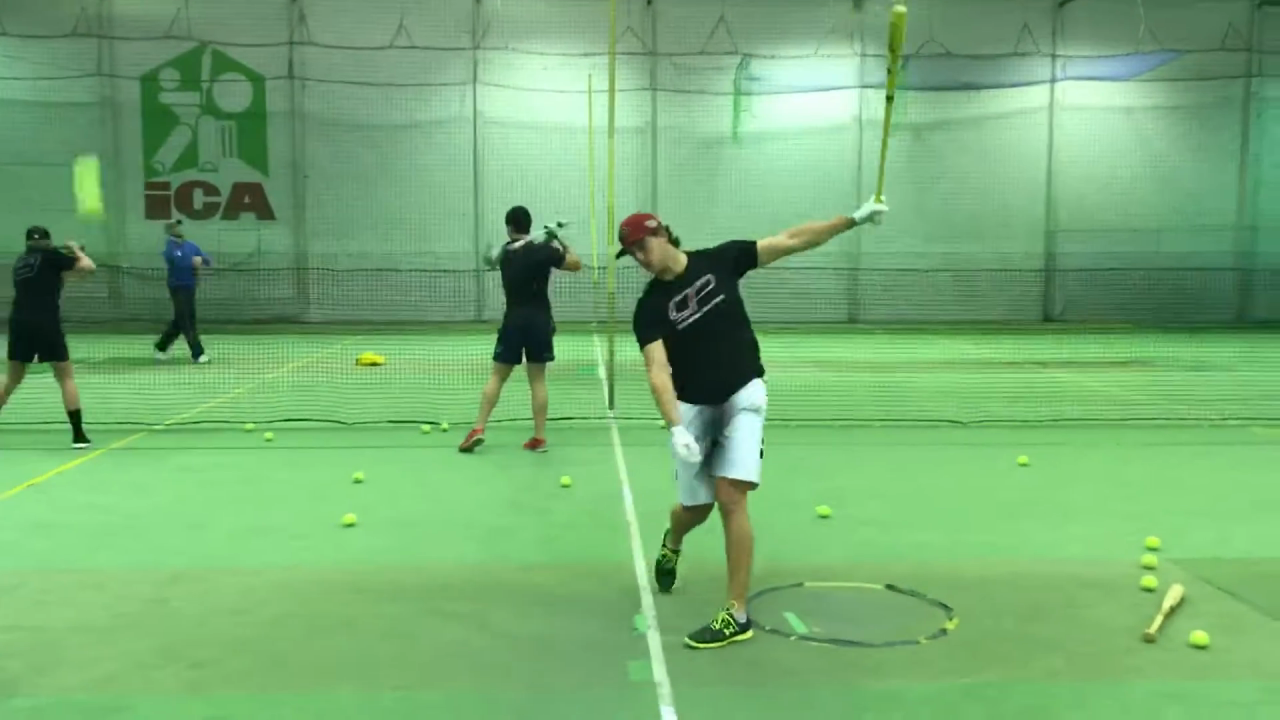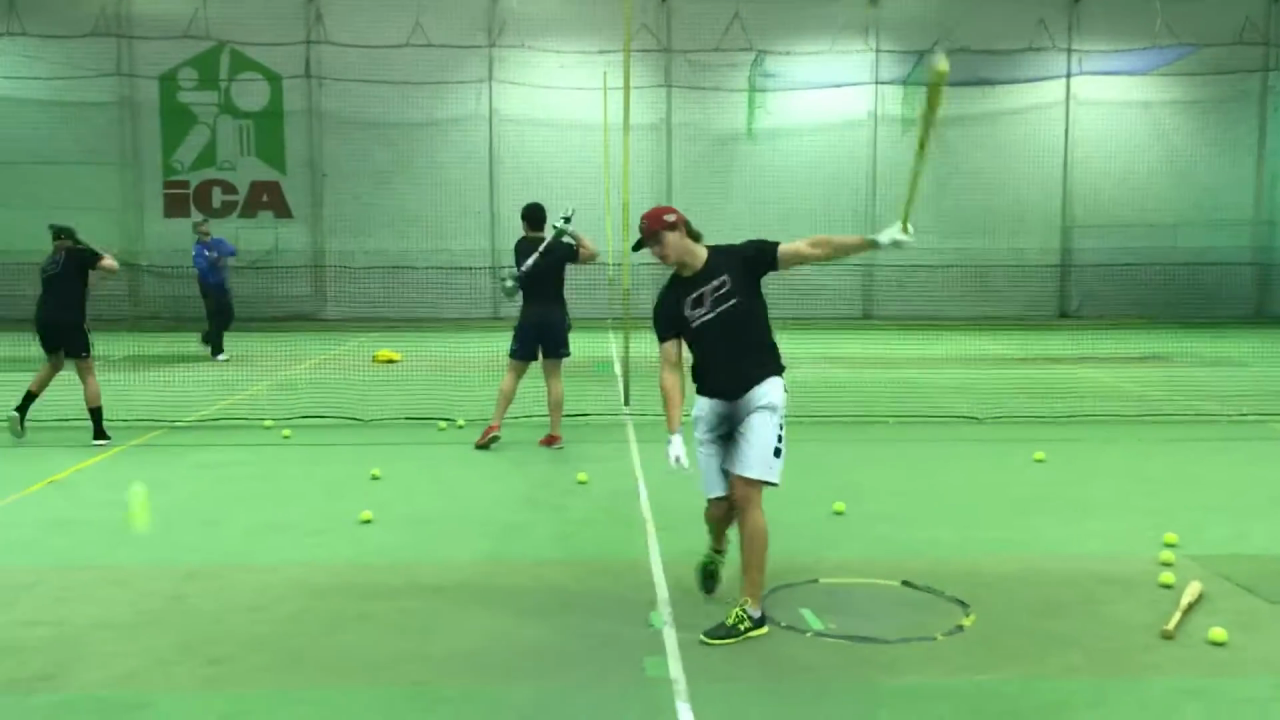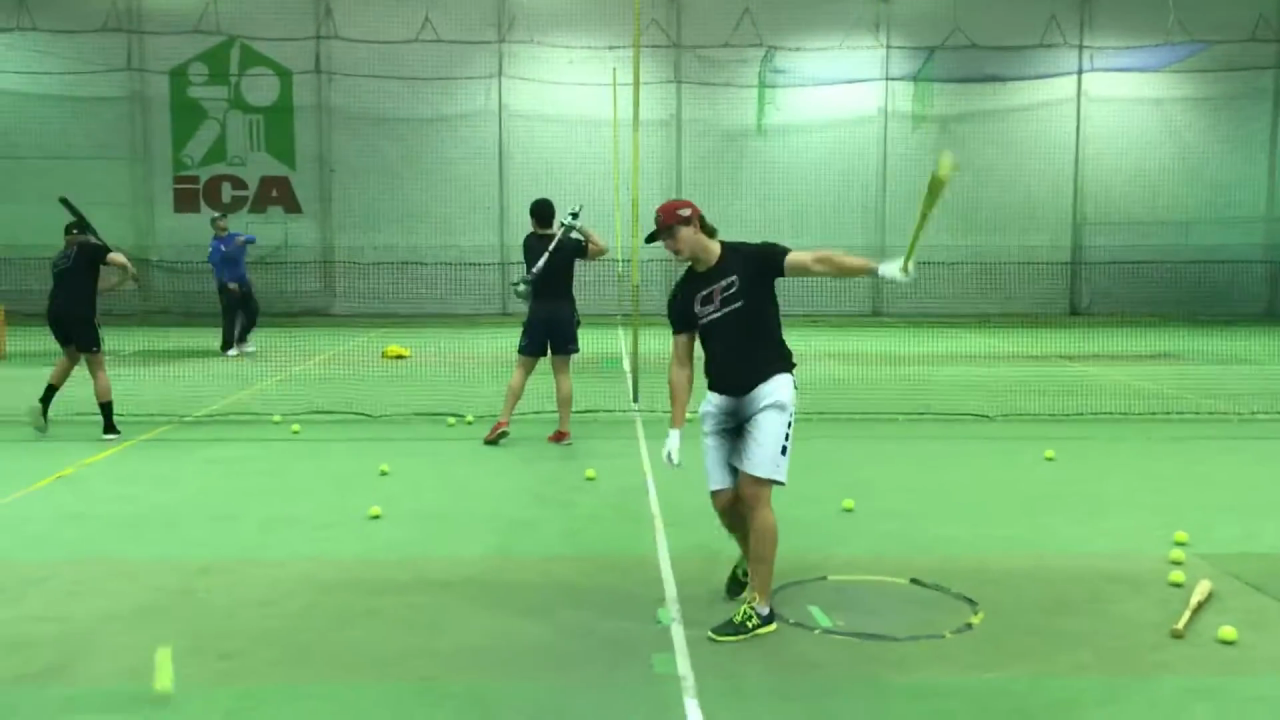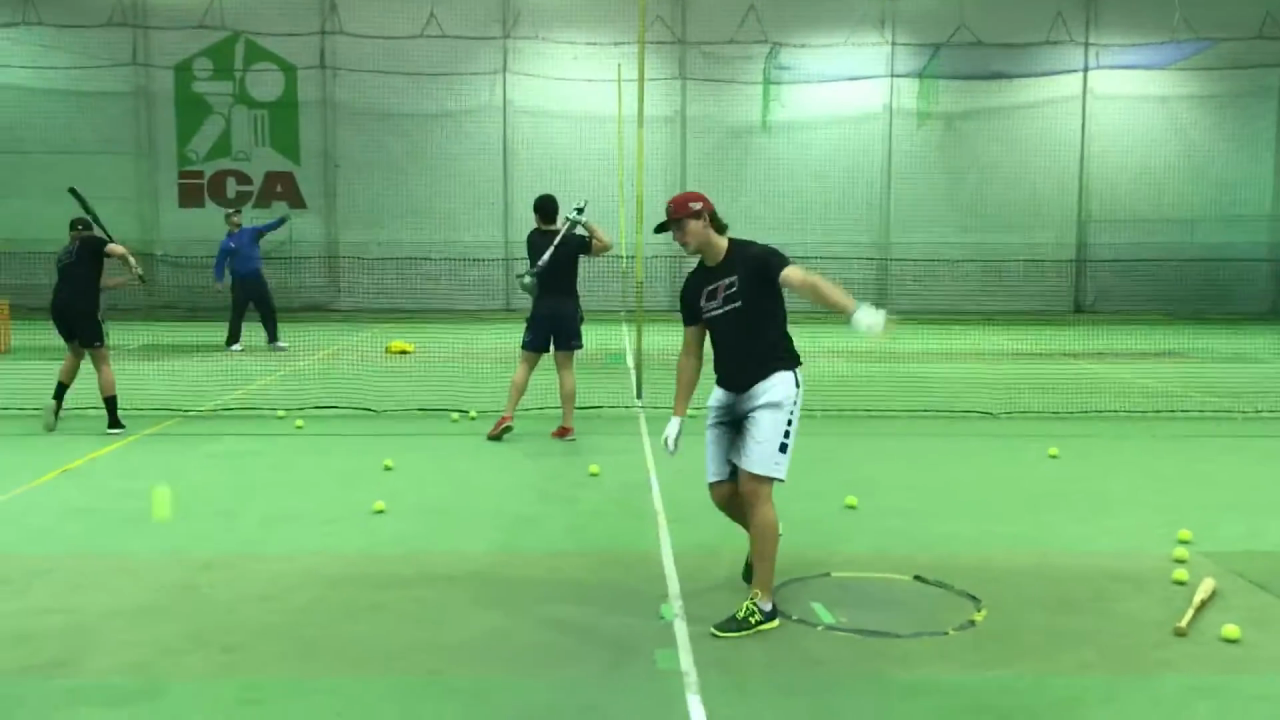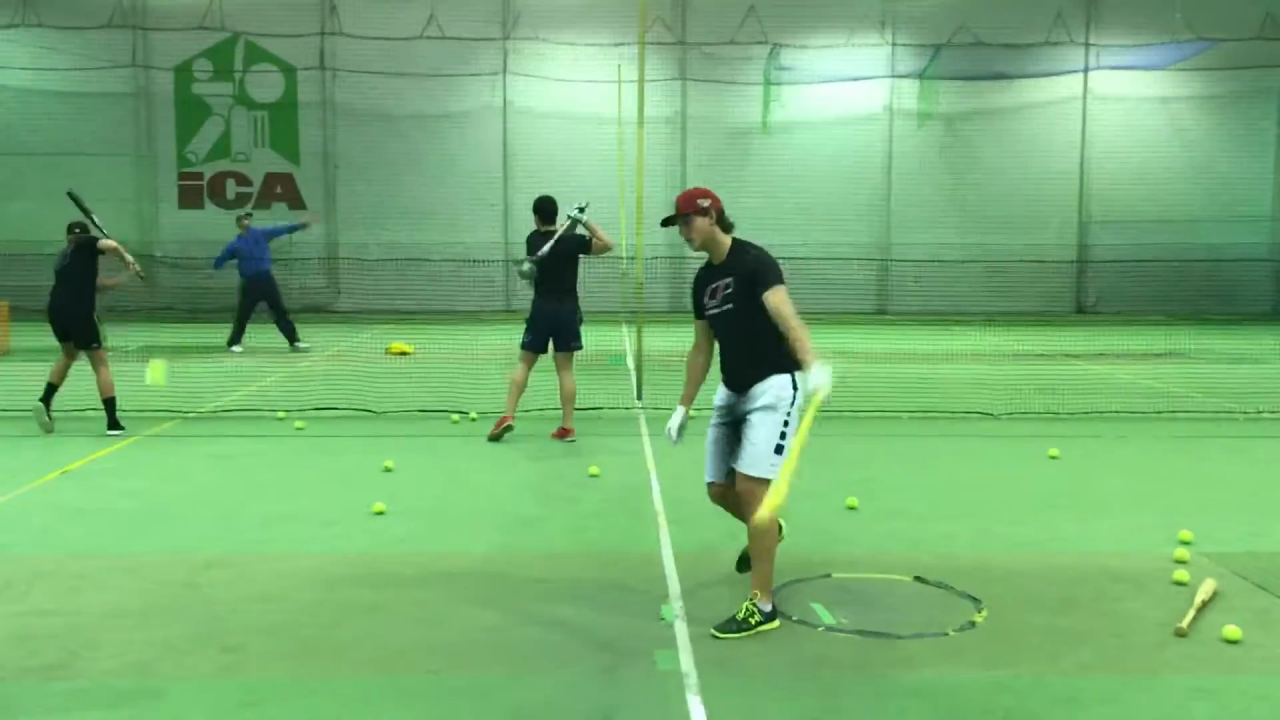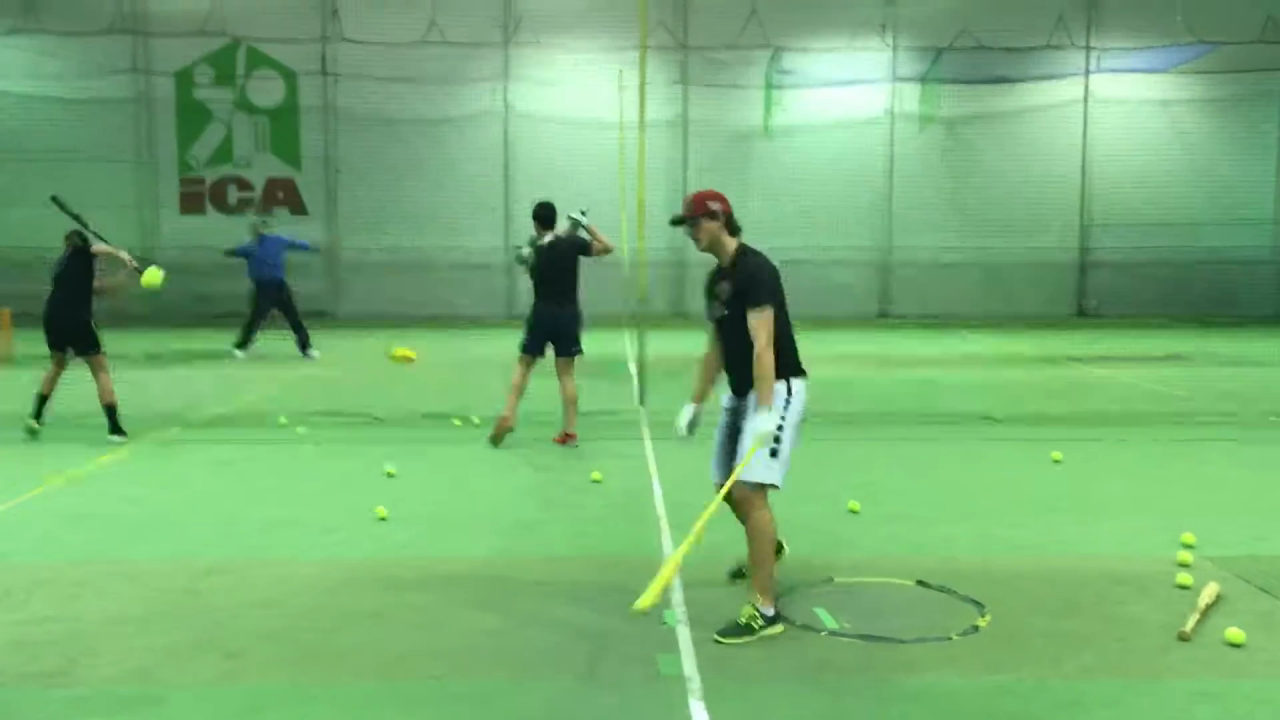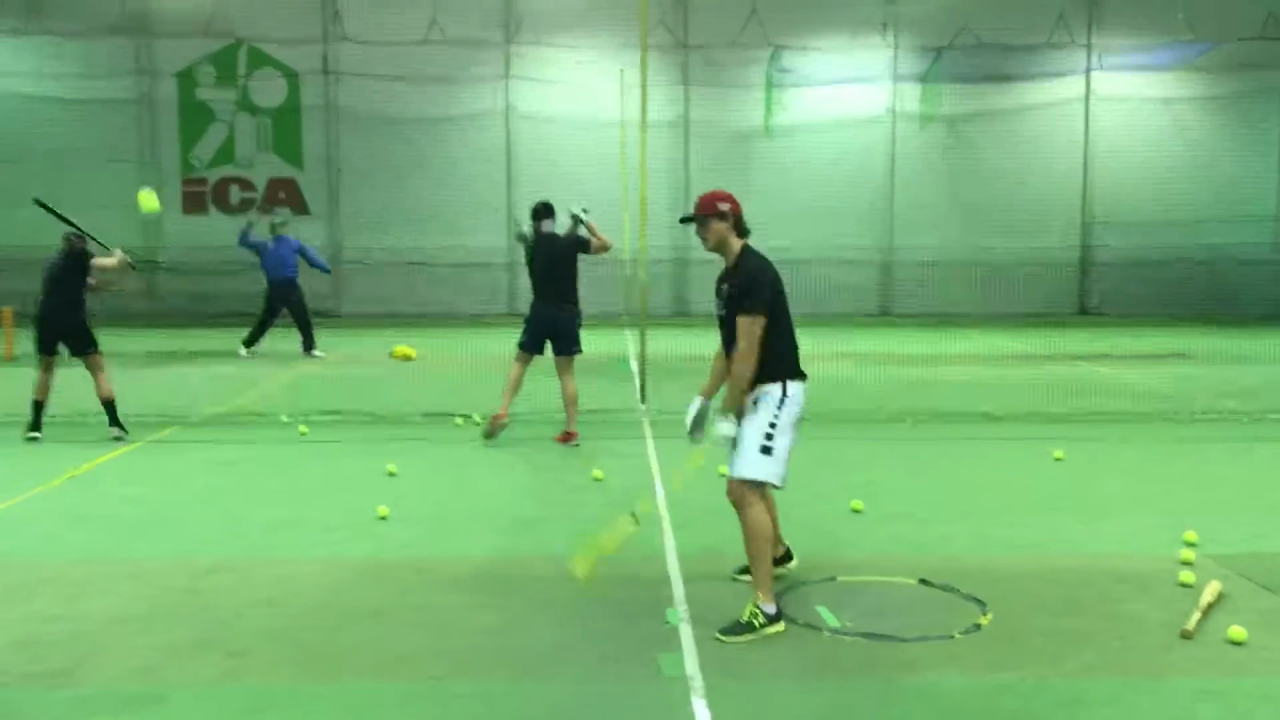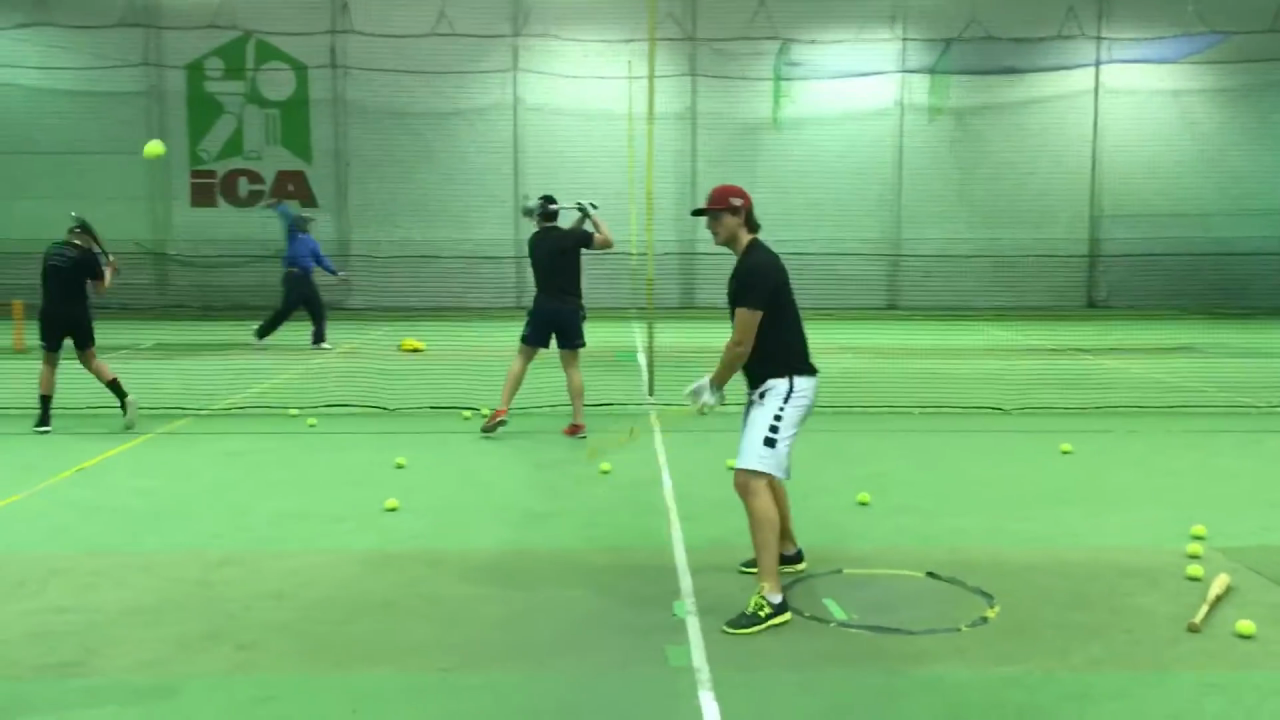
dt=0.1s
person 1, frame 1
left shoulder: (721, 259)
right shoulder: (649, 306)
left elbow: (789, 240)
right elbow: (658, 369)
left wrist: (853, 219)
right wrist: (675, 427)
left hip: (742, 396)
right hip: (693, 406)
left knee: (729, 497)
right knee: (694, 506)
left ankle: (737, 614)
right ankle: (671, 541)
person 1, frame 2
left shoulder: (740, 258)
right shoulder: (669, 302)
left elbow: (811, 250)
right elbow: (669, 370)
left wrist: (876, 240)
right wrist: (674, 433)
left hip: (759, 394)
right hip: (711, 403)
left knee: (745, 495)
right knee: (719, 506)
left ankle: (752, 610)
right ankle: (716, 549)
person 1, frame 3
left shoulder: (752, 258)
right shoulder: (682, 295)
left elbow: (816, 261)
right elbow: (681, 363)
left wrist: (877, 268)
right wrist: (675, 427)
left hip: (770, 390)
right hip: (722, 398)
left knee: (754, 492)
right knee: (725, 499)
left ankle: (761, 607)
right ankle: (749, 554)
person 1, frame 4
left shoulder: (755, 259)
right shoulder: (693, 286)
left elbow: (806, 282)
right elbow: (691, 353)
left wrist: (855, 310)
right wrist: (678, 415)
left hip: (772, 386)
right hip: (727, 393)
left knee: (753, 489)
right knee: (722, 493)
left ankle: (762, 604)
right ankle: (761, 537)
person 1, frame 5
left shoulder: (754, 261)
right shoulder: (703, 279)
left elbow: (785, 314)
right elbow: (702, 346)
left wrist: (812, 363)
right wrist: (683, 405)
left hip: (774, 386)
right hip: (732, 390)
left knee: (750, 487)
right knee: (720, 489)
left ankle: (763, 605)
right ankle: (764, 535)
person 1, frame 6
left shoulder: (755, 269)
right shoulder: (717, 279)
left elbow: (764, 343)
right elbow: (716, 347)
left wrist: (766, 409)
right wrist: (694, 404)
left hip: (774, 392)
right hip: (739, 394)
left knee: (749, 492)
right knee: (730, 489)
left ankle: (765, 609)
right ankle: (768, 544)
person 1, frame 7
left shoulder: (753, 272)
right shoulder: (730, 275)
left elbow: (747, 352)
left wrist: (728, 414)
right wrist: (706, 402)
left hip: (776, 391)
right hip: (755, 394)
left knee: (743, 490)
right knee: (750, 484)
left ankle: (765, 607)
right ankle: (777, 551)
person 1, frame 8
left shoulder: (757, 266)
right shoulder: (746, 265)
left elbow: (742, 345)
left wrist: (713, 387)
right wrist: (713, 384)
left hip: (785, 385)
right hip: (767, 384)
left knee: (750, 480)
right knee: (760, 475)
left ankle: (771, 597)
right ankle: (787, 549)
person 2, frame 1
left shoulder: (507, 251)
right shoulder: (545, 253)
right elbow: (576, 264)
left wrist: (547, 239)
right wrist: (558, 238)
left hip: (513, 321)
right hip: (540, 321)
left knee: (497, 376)
right knee: (538, 380)
left ankle: (478, 429)
right ankle: (539, 437)
person 2, frame 2
left shoulder: (522, 246)
right shoulder: (560, 248)
right elbow: (593, 254)
left wrist: (561, 231)
right wrist: (571, 231)
left hip: (529, 318)
right hip: (555, 318)
left knee: (513, 373)
right knee: (553, 376)
left ankle: (494, 426)
right ankle: (555, 434)
person 2, frame 3
left shoulder: (529, 242)
right shoulder: (569, 246)
right elbow: (602, 249)
left wrist: (567, 226)
right wrist: (579, 227)
left hip: (538, 314)
right hip: (564, 315)
left knee: (522, 369)
right knee: (562, 373)
left ankle: (503, 422)
right ankle: (563, 430)
person 2, frame 4
left shoulder: (533, 238)
right shoulder: (572, 241)
right elbow: (606, 245)
left wrist: (572, 221)
right wrist: (584, 222)
left hip: (541, 310)
right hip: (568, 311)
left knee: (525, 364)
right knee: (565, 368)
left ankle: (507, 417)
right ankle: (567, 426)
person 2, frame 5
left shoulder: (533, 240)
right shoulder: (572, 241)
right elbow: (607, 245)
left wrist: (573, 223)
right wrist: (584, 221)
left hip: (541, 310)
right hip: (567, 311)
left knee: (524, 363)
right knee: (565, 369)
left ankle: (508, 415)
right ankle: (567, 427)
person 2, frame 6
left shoulder: (534, 247)
right shoulder: (571, 244)
right elbow: (607, 247)
left wrist: (574, 226)
right wrist: (585, 224)
left hip: (541, 314)
right hip: (567, 316)
left knee: (523, 365)
right knee: (566, 374)
left ankle: (507, 417)
right ankle: (570, 432)
person 2, frame 7
left shoulder: (531, 245)
right shoulder: (570, 242)
right elbow: (605, 244)
left wrist: (575, 225)
right wrist: (585, 222)
left hip: (540, 314)
right hip: (566, 316)
left knee: (520, 363)
right knee: (566, 373)
left ankle: (502, 413)
right ankle: (571, 430)
person 2, frame 8
left shoulder: (534, 240)
right shoulder: (573, 237)
right elbow: (608, 242)
left wrist: (581, 219)
right wrist: (591, 216)
left hip: (543, 307)
right hip: (570, 309)
left knee: (522, 358)
right knee: (572, 366)
left ankle: (502, 410)
right ankle: (578, 423)
person 3, frame 1
left shoulder: (19, 263)
right shoulder: (51, 256)
right elbow: (89, 267)
left wrist: (69, 259)
right wrist: (77, 252)
left hip: (19, 323)
right hip: (45, 324)
right knee: (65, 378)
right ankle: (78, 435)
person 3, frame 2
left shoulder: (48, 262)
right shoulder: (78, 253)
right elbow: (113, 267)
right wrist: (106, 257)
left hip: (45, 319)
right hip: (70, 320)
left knee: (54, 365)
right knee: (88, 374)
left ankle: (21, 411)
right ankle: (98, 432)
person 3, frame 3
left shoulder: (58, 258)
right shoulder: (88, 248)
right elbow: (118, 261)
left wrist: (118, 282)
right wrist: (128, 269)
left hip: (56, 313)
right hip: (81, 315)
left knee: (69, 356)
right knee: (98, 369)
left ankle: (44, 404)
right ankle: (109, 426)
person 3, frame 4
left shoulder: (63, 253)
right shoulder: (91, 243)
right elbow: (118, 251)
right wrist: (131, 261)
left hip: (59, 308)
right hip: (83, 309)
left knee: (75, 353)
right knee: (102, 363)
left ankle: (56, 402)
right ankle: (113, 421)
person 3, frame 5
left shoulder: (64, 256)
right shoulder: (85, 245)
left elbow: (97, 284)
right elbow: (110, 245)
left wrist: (127, 275)
right wrist: (126, 257)
left hip: (56, 309)
right hip: (80, 312)
left knee: (68, 355)
right knee: (101, 365)
left ankle: (45, 402)
right ankle: (113, 422)
person 3, frame 6
left shoulder: (63, 262)
right shoulder: (80, 251)
left elbow: (97, 286)
right elbow: (101, 249)
left wrist: (124, 275)
right wrist: (123, 256)
left hip: (52, 317)
right hip: (77, 318)
left knee: (57, 365)
right knee: (101, 371)
left ankle: (36, 417)
right ankle: (115, 427)
person 3, frame 7
left shoulder: (58, 260)
right shoulder: (79, 257)
left elbow: (88, 283)
right elbow: (102, 265)
left wrist: (116, 265)
right wrist: (117, 258)
left hip: (46, 318)
right hip: (73, 321)
left knee: (45, 369)
right knee: (98, 370)
left ankle: (35, 424)
right ankle: (115, 423)
person 3, frame 8
left shoulder: (53, 248)
right shoulder: (88, 256)
right elbow: (101, 288)
right wrist: (109, 270)
left hip: (50, 313)
right hip: (77, 314)
left knee: (49, 363)
right knee: (90, 361)
left ankle: (44, 418)
right ankle: (124, 399)
